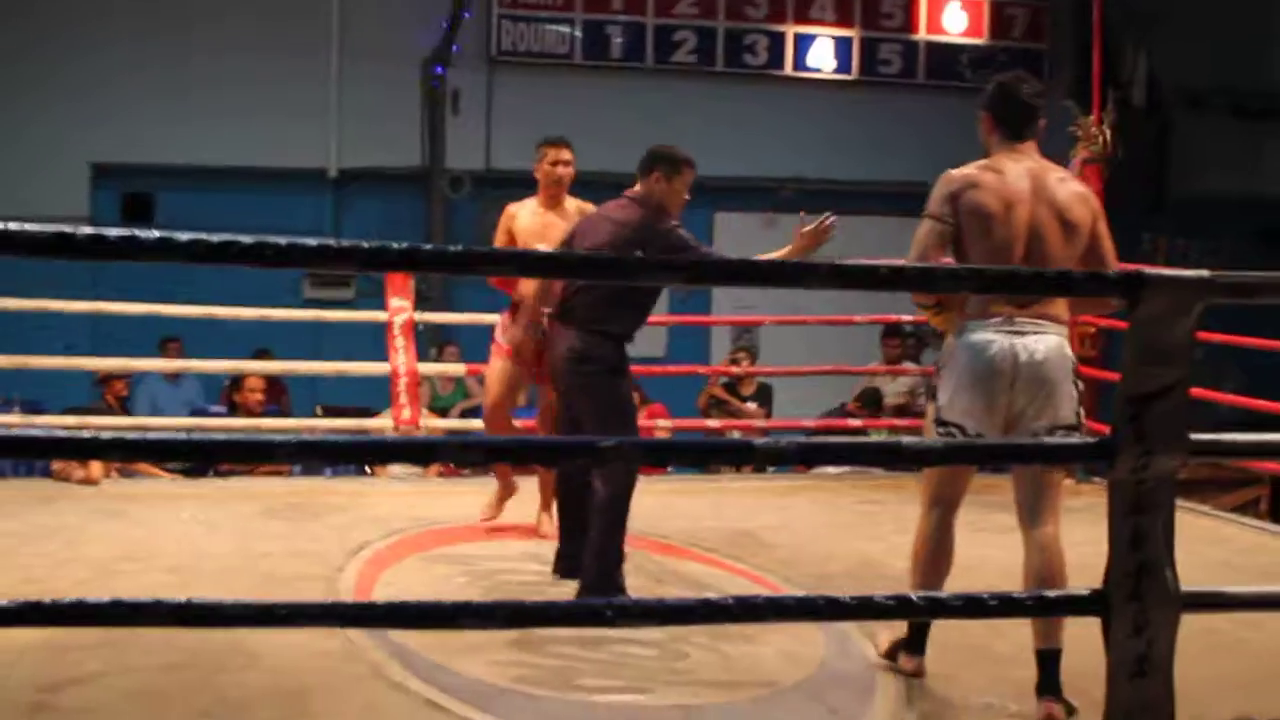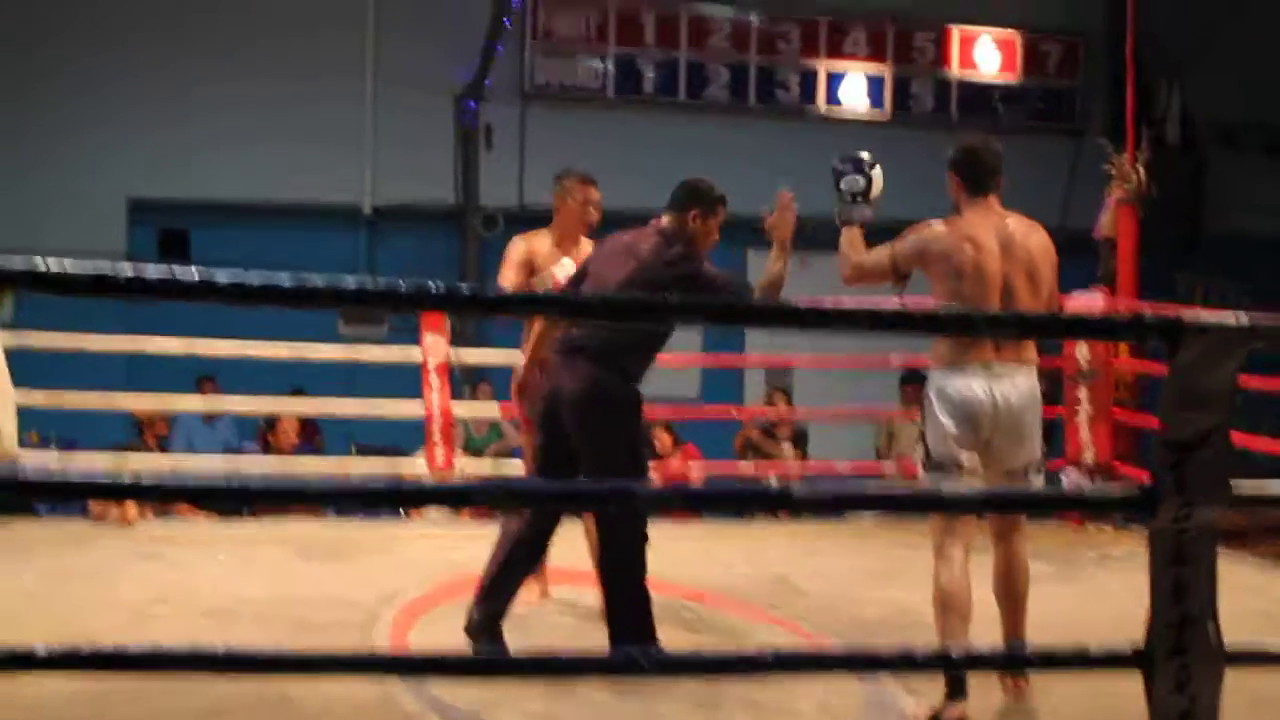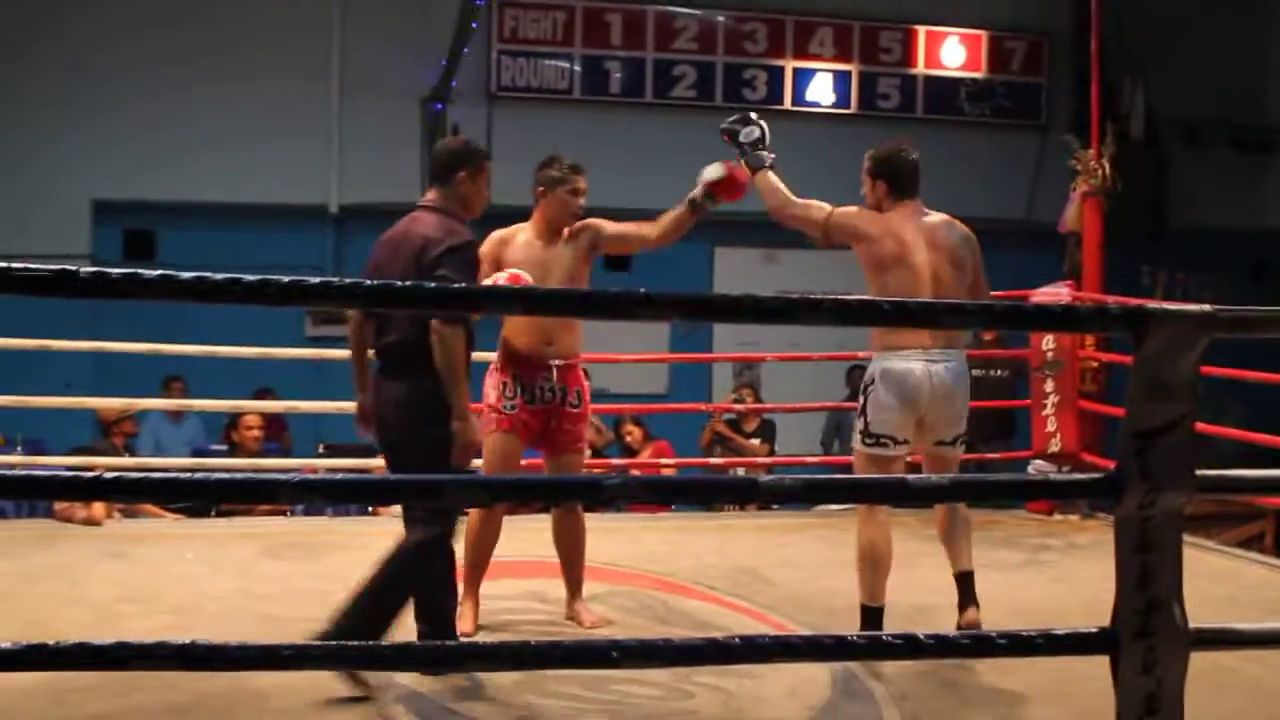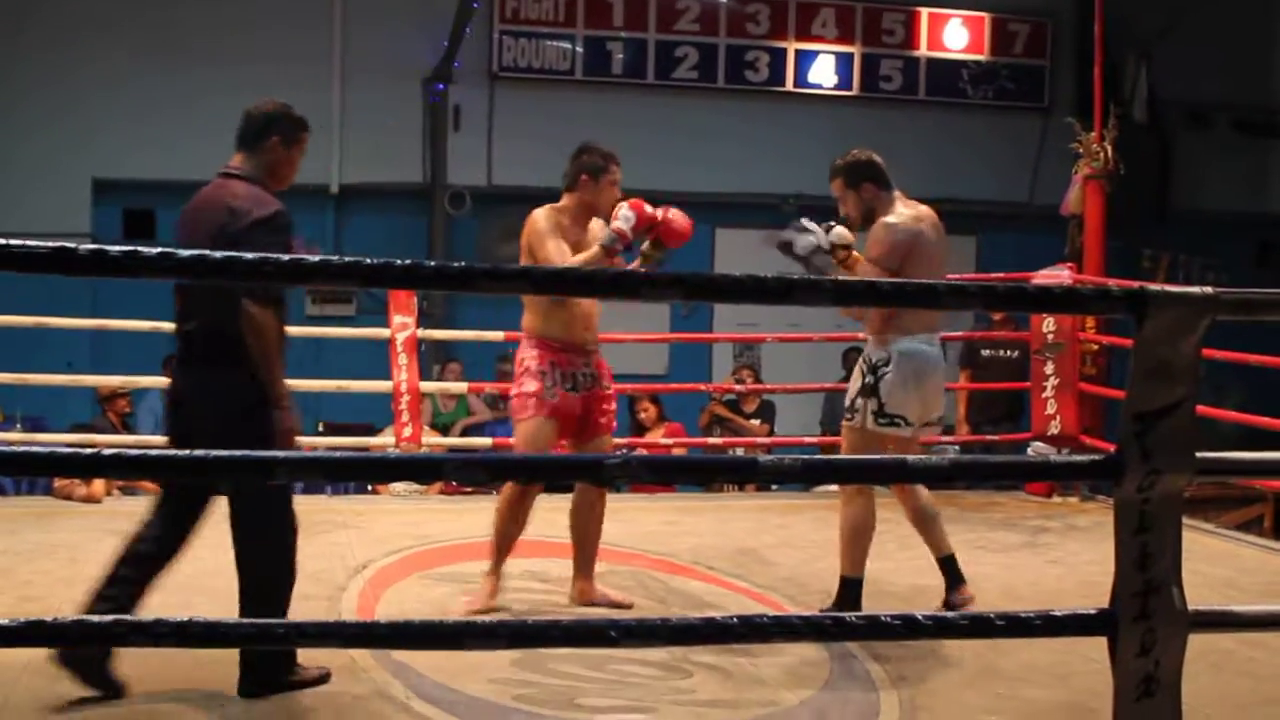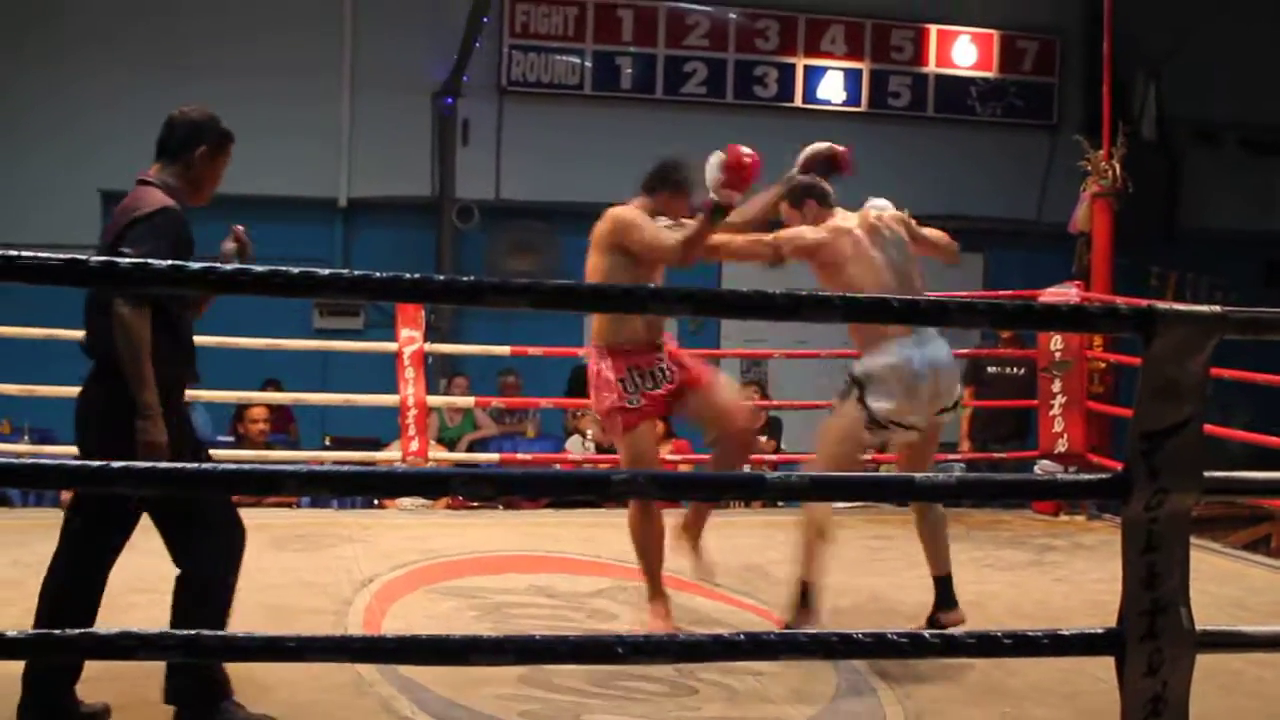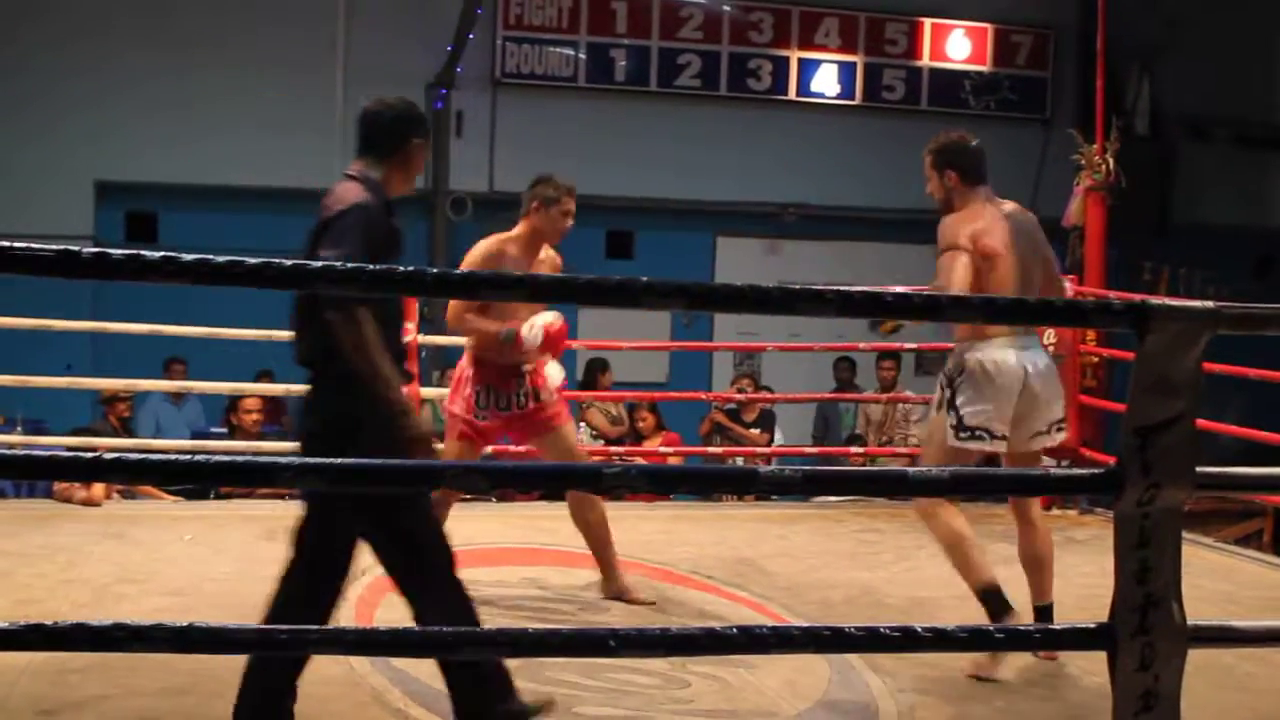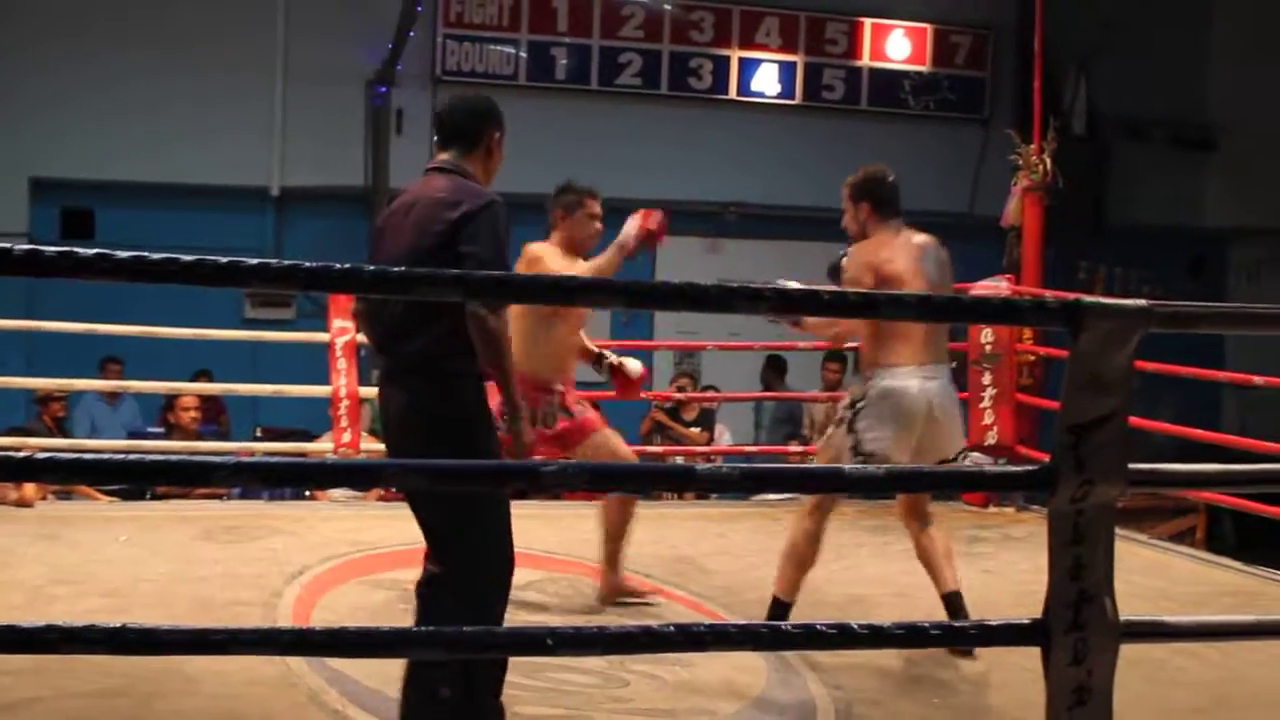
dt=0.7s
person 1, frame 1
left shoulder: (598, 218)
right shoulder: (658, 231)
left elbow: (546, 277)
left wrist: (526, 329)
right wrist: (798, 250)
left hip: (566, 346)
right hip: (596, 354)
left knee: (580, 459)
right knee: (617, 465)
left ankle: (572, 558)
right ankle: (599, 586)
person 1, frame 2
left shoulder: (615, 245)
right shoulder: (683, 266)
right elbow: (759, 299)
right wrist: (781, 244)
left hip: (562, 377)
right hip: (604, 391)
left knee: (540, 505)
right knee: (622, 519)
left ankle: (485, 617)
right ankle: (633, 640)
person 1, frame 3
left shoulder: (392, 238)
right shoulder: (454, 239)
left elbow: (358, 322)
right elbow: (445, 330)
left wrist: (365, 392)
right wrist: (462, 414)
left hip: (390, 389)
right hip: (424, 396)
left knee: (430, 518)
right knee: (431, 527)
left ankle: (438, 642)
right ankle: (346, 636)
person 1, frame 4
left shoulder: (200, 205)
right shoulder: (264, 211)
right elbow: (257, 311)
right wrist: (280, 402)
left hip: (192, 377)
right hip: (235, 386)
left knee: (172, 516)
right knee: (267, 524)
left ankle: (91, 638)
right ankle: (268, 665)
person 1, frame 5
left shoulder: (140, 210)
right shoulder: (161, 215)
right elbow: (129, 312)
left wrist: (219, 271)
right wrist: (152, 414)
left hip: (111, 407)
right hip: (140, 411)
left knee: (86, 549)
right knee: (214, 539)
person 1, frame 6
left shoulder: (356, 205)
right shoulder: (360, 209)
right elbow: (346, 314)
right wrist: (400, 407)
left hip: (358, 414)
right hip: (353, 418)
left knee: (424, 559)
right knee: (318, 573)
person 1, frame 7
left shoulder: (398, 207)
right shoulder: (478, 205)
left elbow: (366, 309)
right elbow: (482, 312)
right wrist: (516, 413)
left hip: (399, 396)
right hip: (448, 400)
left knee: (447, 552)
right knee: (479, 564)
person 2, frame 1
left shoulder: (961, 184)
right shoulder: (1078, 195)
right elbow: (1105, 296)
left wrist: (946, 309)
left hip: (980, 348)
right hip: (1049, 351)
left knee: (939, 505)
right knee: (1042, 521)
left ankle: (914, 644)
person 2, frame 2
left shoulder: (937, 239)
right shoulder: (1040, 240)
left elbow: (854, 268)
left wrist: (852, 212)
left hip: (958, 389)
right hip: (1019, 388)
left knee: (951, 543)
right knee: (1009, 532)
right ankle: (1015, 664)
person 2, frame 3
left shoulder: (869, 227)
right shoulder: (961, 235)
left elbow: (786, 206)
right elbow: (981, 305)
left wrist: (755, 158)
left hip: (894, 373)
right hip: (950, 371)
left knee: (874, 504)
left ankle: (871, 629)
right ankle: (968, 600)
person 2, frame 4
left shoulder: (889, 229)
right shoulder: (926, 217)
left elbow: (867, 309)
right wrist: (846, 254)
left hip: (895, 358)
right hip: (928, 355)
left knee: (856, 484)
right knee: (902, 477)
left ankle: (848, 603)
right ankle: (954, 582)
person 2, frame 5
left shoulder: (817, 237)
right shoulder: (887, 221)
left elbow: (749, 246)
right elbow: (948, 249)
left hip: (890, 371)
right hip: (935, 359)
left ankle: (803, 610)
right ankle: (945, 603)
person 2, frame 6
left shoulder: (958, 224)
right shoulder: (1022, 218)
left elbow: (952, 298)
right elbow: (1057, 293)
left hip: (983, 367)
right hip: (1033, 360)
left knee: (933, 497)
right knee: (1026, 501)
left ankle: (1002, 618)
right ankle: (1045, 626)
person 2, frame 7
left shoulder: (866, 256)
right shoulder: (933, 251)
left elbow: (842, 331)
left wrist: (798, 310)
left hip: (890, 394)
right hip: (939, 392)
left knee: (812, 506)
right knee: (917, 512)
left ankle: (777, 620)
right ankle: (960, 619)
person 3, frame 1
left shoulder: (585, 214)
right shoulder: (514, 214)
right wrist: (506, 277)
right hip: (517, 319)
left knee: (552, 421)
right knee: (493, 409)
left ankle: (547, 507)
right ankle: (505, 483)
person 3, frame 2
right shoulder: (526, 248)
right elbow: (508, 300)
right wrist: (551, 282)
right hip: (539, 371)
right knee: (537, 476)
right ankle: (536, 573)
person 3, frame 3
left shoulder: (590, 235)
right shoulder: (501, 243)
left elbow: (653, 233)
left wrist: (699, 198)
right wrist: (490, 292)
left hip: (566, 378)
right hip: (513, 374)
left knee: (568, 496)
left ankle: (575, 598)
right ankle: (469, 599)
person 3, frame 4
left shoulder: (597, 230)
right shoulder: (544, 222)
right elbow: (567, 275)
left wrist: (652, 252)
right wrist: (613, 240)
left hip: (589, 364)
right hip: (544, 362)
left knee: (596, 477)
right knee: (527, 475)
left ankle: (584, 582)
right ankle: (493, 576)
person 3, frame 5
left shoulder: (653, 229)
right shoulder: (620, 221)
left elbow: (714, 231)
right elbow: (678, 250)
right wrist: (718, 202)
left hip: (658, 358)
right hip: (618, 369)
left knee: (740, 426)
left ankle: (692, 525)
right ankle: (656, 597)
person 3, frame 6
left shoulder: (552, 261)
right shoulder: (489, 253)
right elbow: (456, 317)
left wrist: (548, 361)
right wrist: (512, 335)
left hip: (530, 382)
right hip: (483, 379)
right knee: (449, 485)
left ankle: (614, 579)
person 3, frame 7
left shoulder: (581, 265)
right shoulder: (538, 254)
right elbow: (582, 281)
left wrist: (606, 359)
right wrist: (623, 244)
left hip: (560, 397)
right hip: (520, 393)
left knee: (626, 466)
left ankle: (611, 580)
